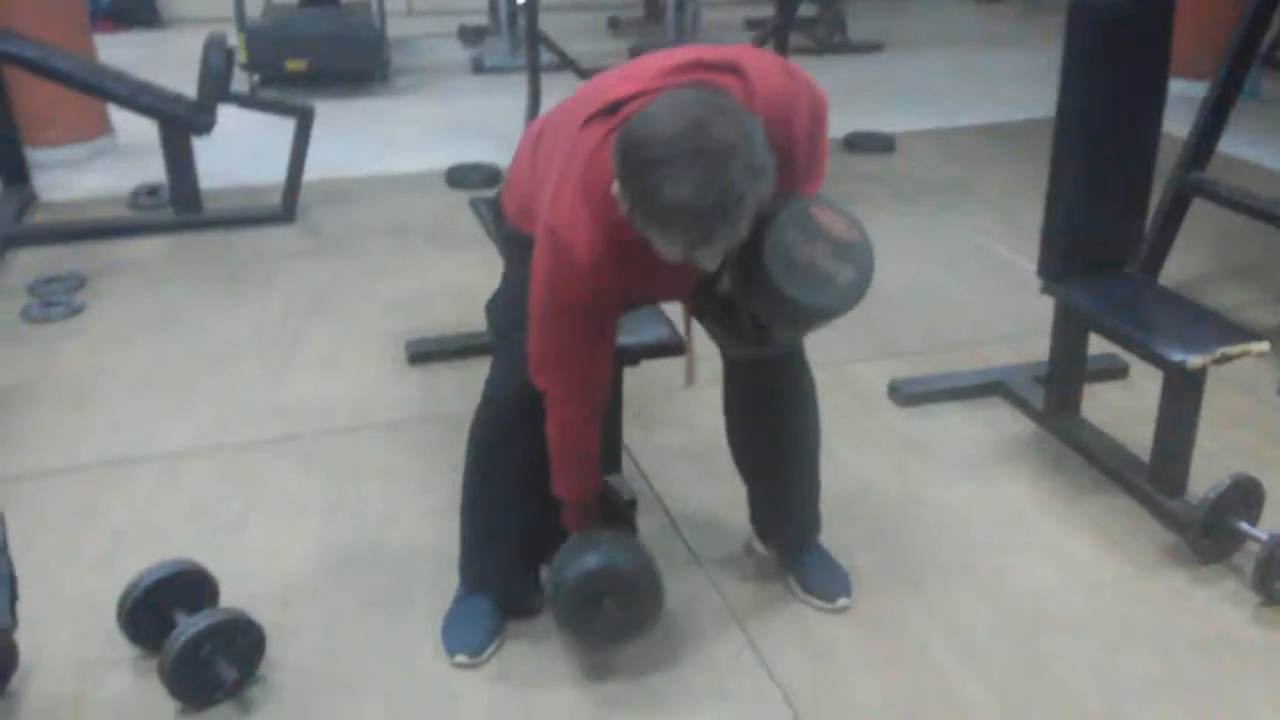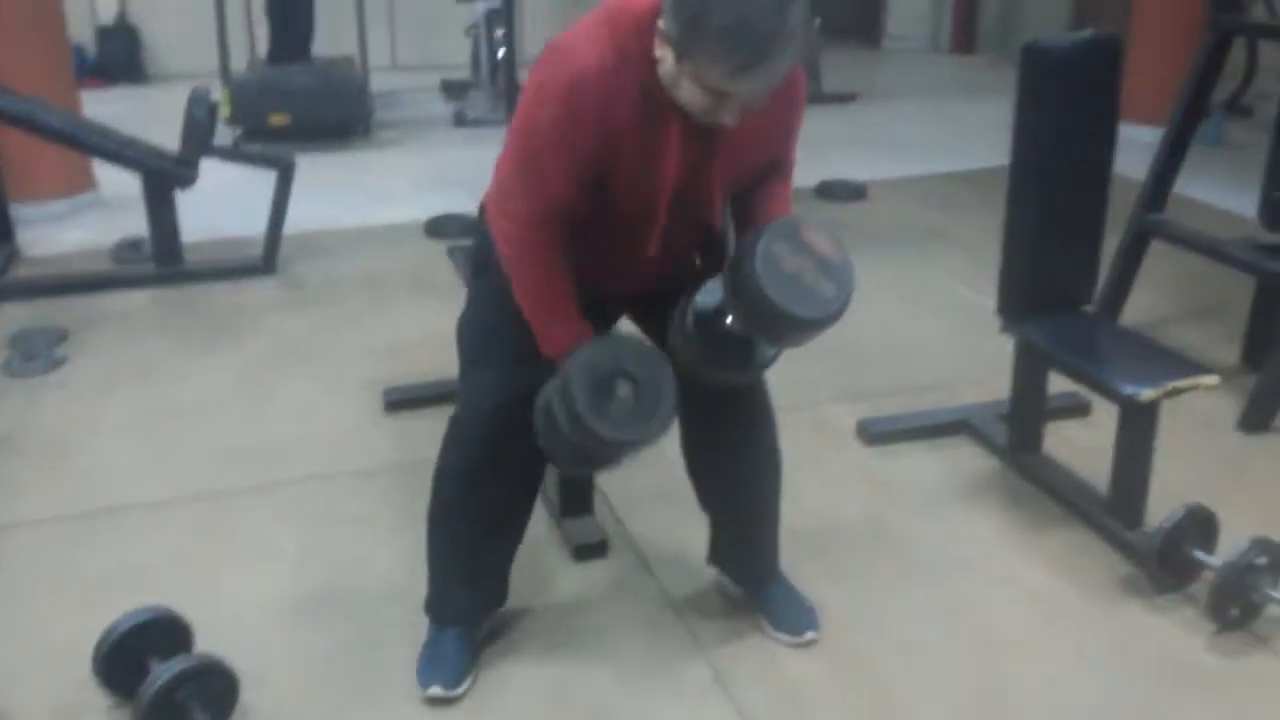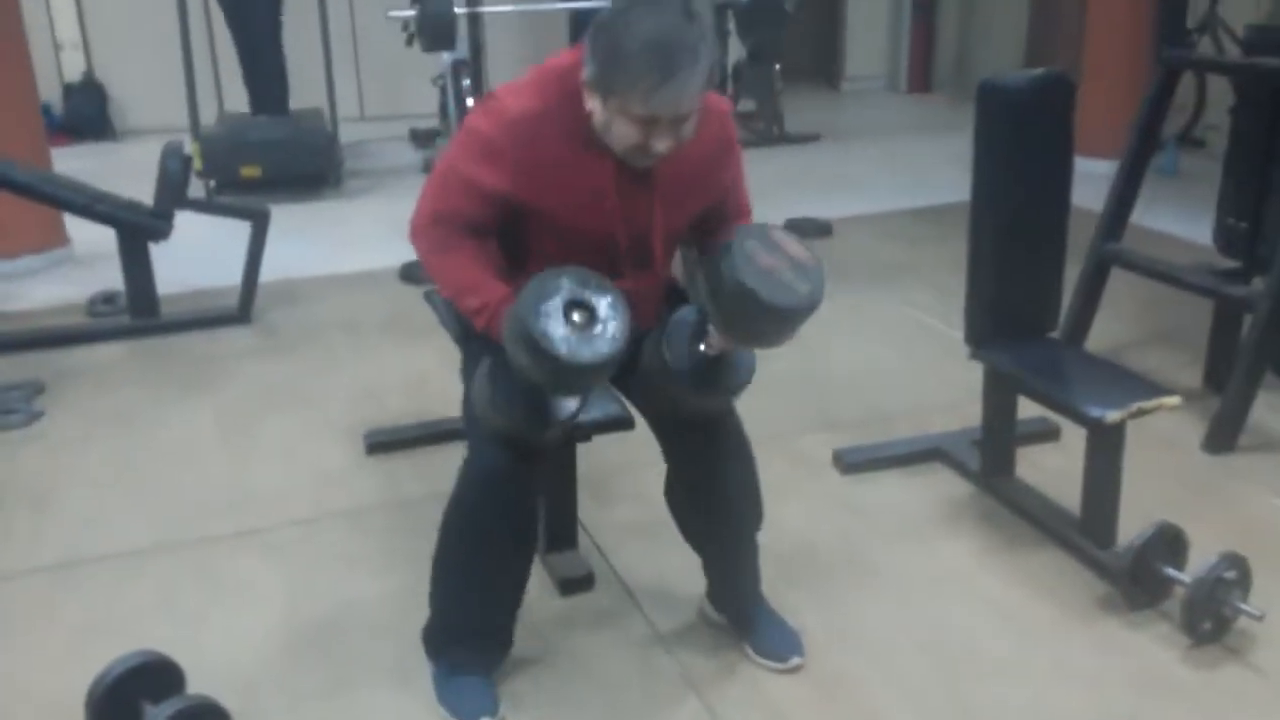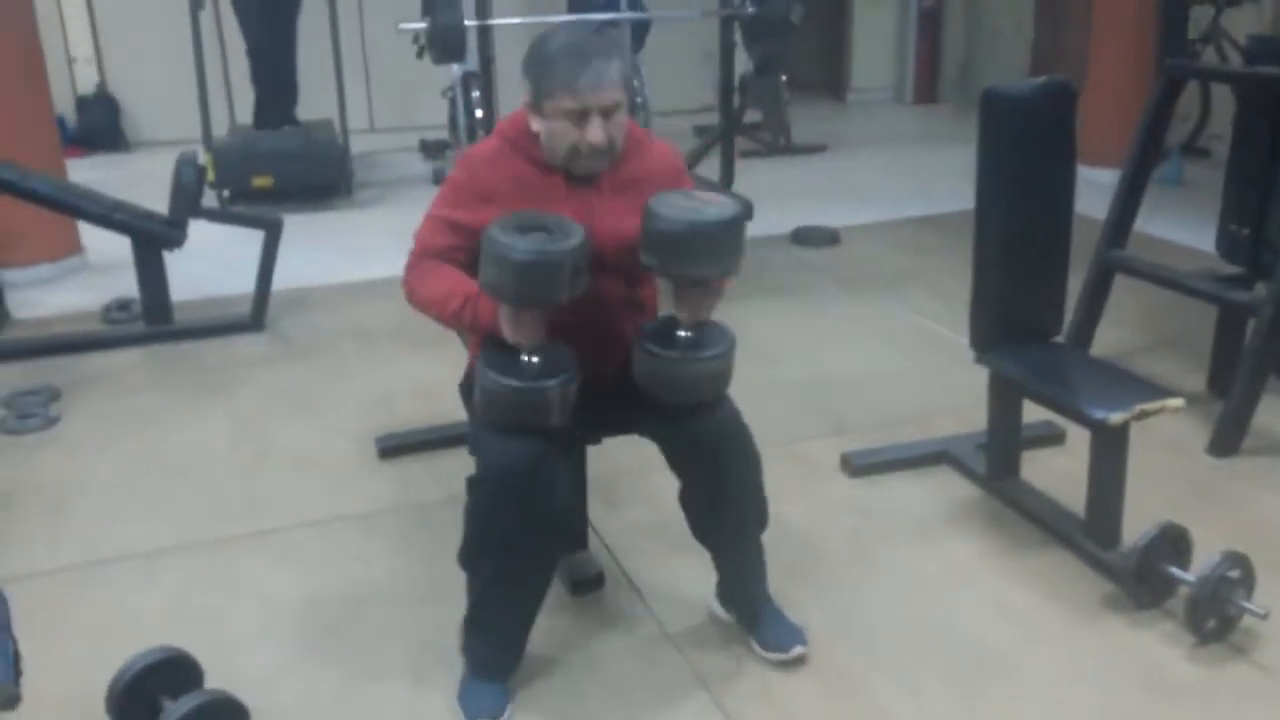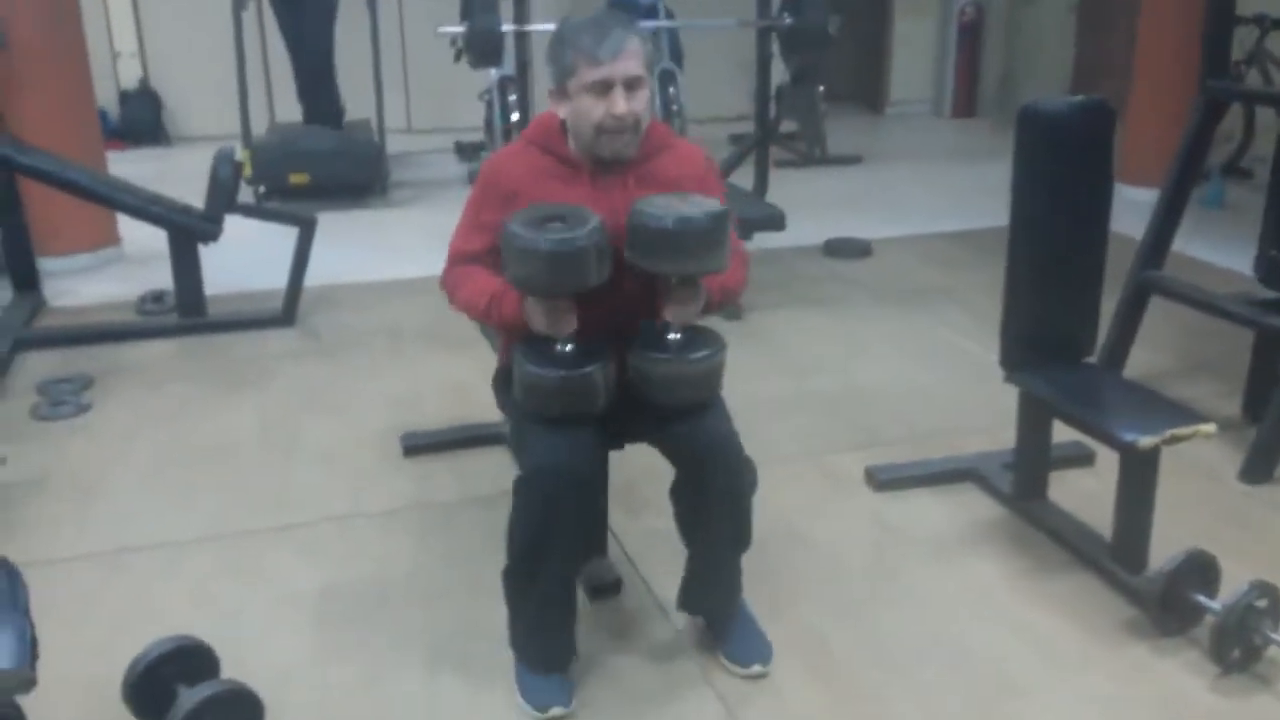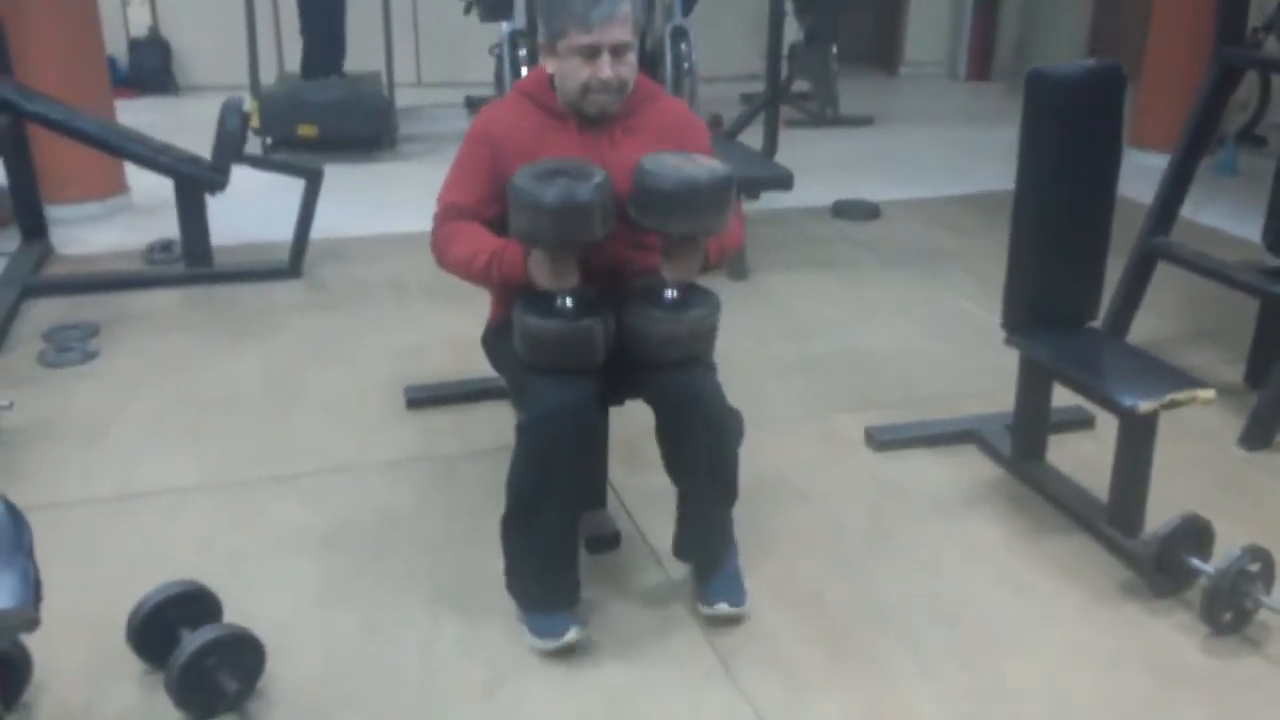
dt=0.5s
person 1, frame 1
left shoulder: (780, 102)
right shoulder: (576, 232)
right elbow: (571, 392)
right wrist: (583, 515)
right hip: (551, 221)
left knee: (776, 359)
right knee: (519, 392)
left ankle: (792, 536)
right ankle: (489, 583)
person 1, frame 2
left shoulder: (776, 76)
right shoulder: (584, 70)
left elbow: (769, 174)
right elbow: (525, 222)
right wrist: (573, 352)
left hip: (677, 254)
right hip: (545, 245)
left knee: (733, 393)
right knee: (496, 417)
left ankle: (754, 567)
right ankle: (457, 615)
person 1, frame 3
left shoulder: (713, 127)
right shoulder: (518, 124)
left elbow: (727, 221)
right elbow: (438, 226)
right wrist: (504, 317)
left hip: (644, 312)
left knee: (714, 439)
right knee: (500, 471)
left ankle: (737, 599)
right ankle: (461, 652)
person 1, frame 4
left shoulder: (657, 162)
right shoulder: (486, 169)
right elbow: (424, 268)
left wrist: (699, 286)
right wrist: (491, 314)
left hip: (633, 356)
left knee: (722, 440)
right knee: (514, 471)
left ankle: (746, 596)
right ankle: (489, 656)
person 1, frame 5
left shoulder: (686, 163)
right shoulder: (514, 168)
left elbow: (729, 257)
right elbow: (463, 270)
left wrist: (703, 290)
right wrist: (520, 308)
left knee: (717, 455)
right knee: (559, 470)
left ankle: (719, 604)
right ankle: (539, 649)
person 1, frame 6
left shoulder: (674, 121)
right shoulder: (502, 126)
left elbow: (725, 218)
right elbow: (452, 233)
left wrist: (699, 252)
right wrist: (523, 265)
left knee: (699, 400)
right knee: (560, 410)
left ankle: (712, 552)
right ankle: (539, 589)
